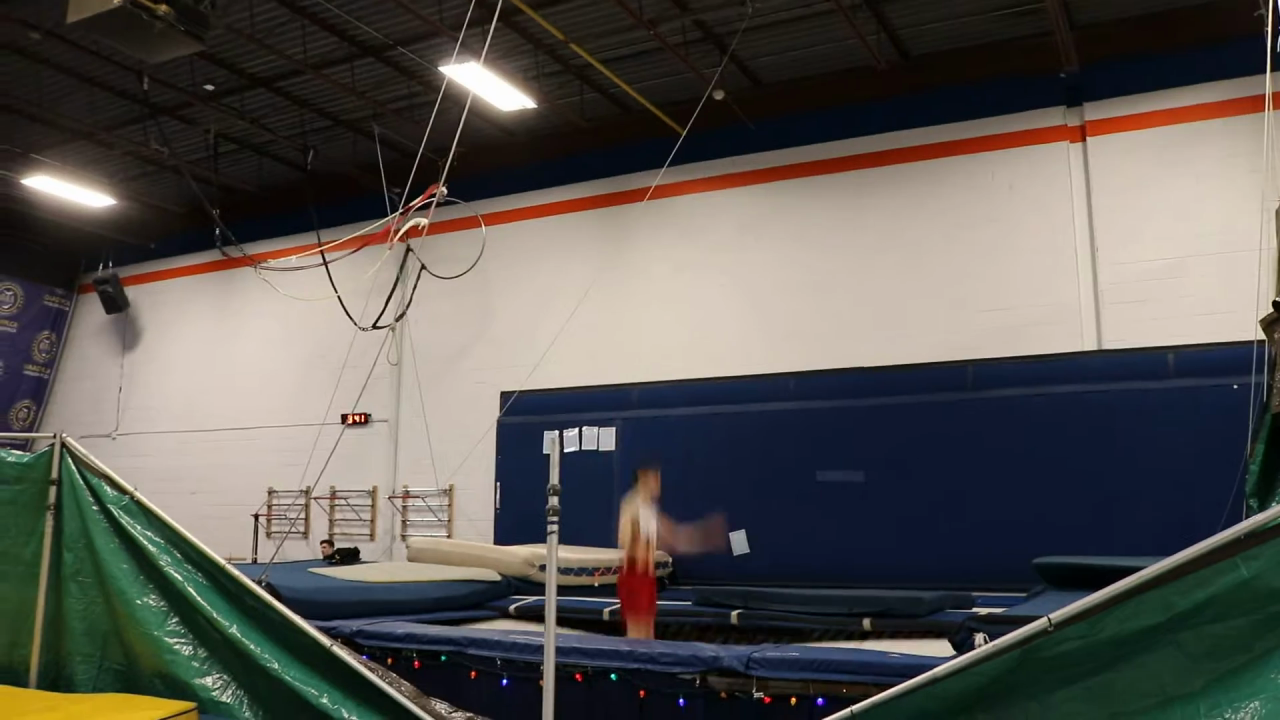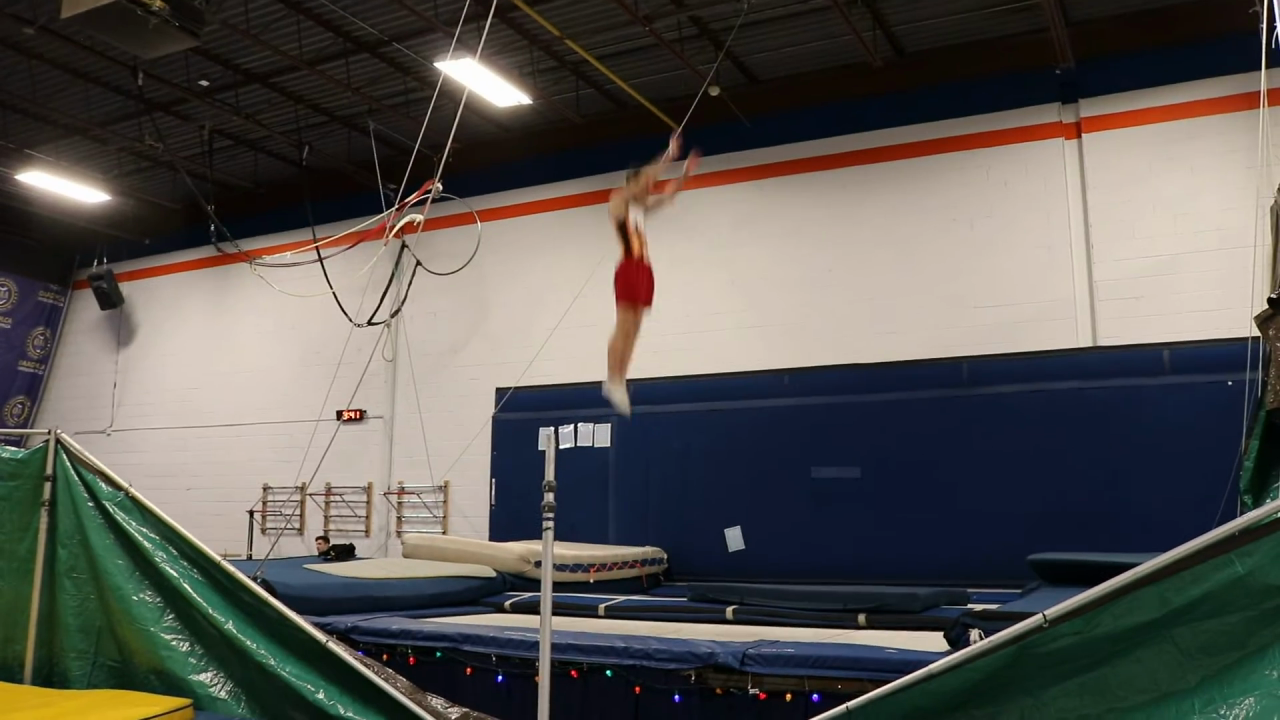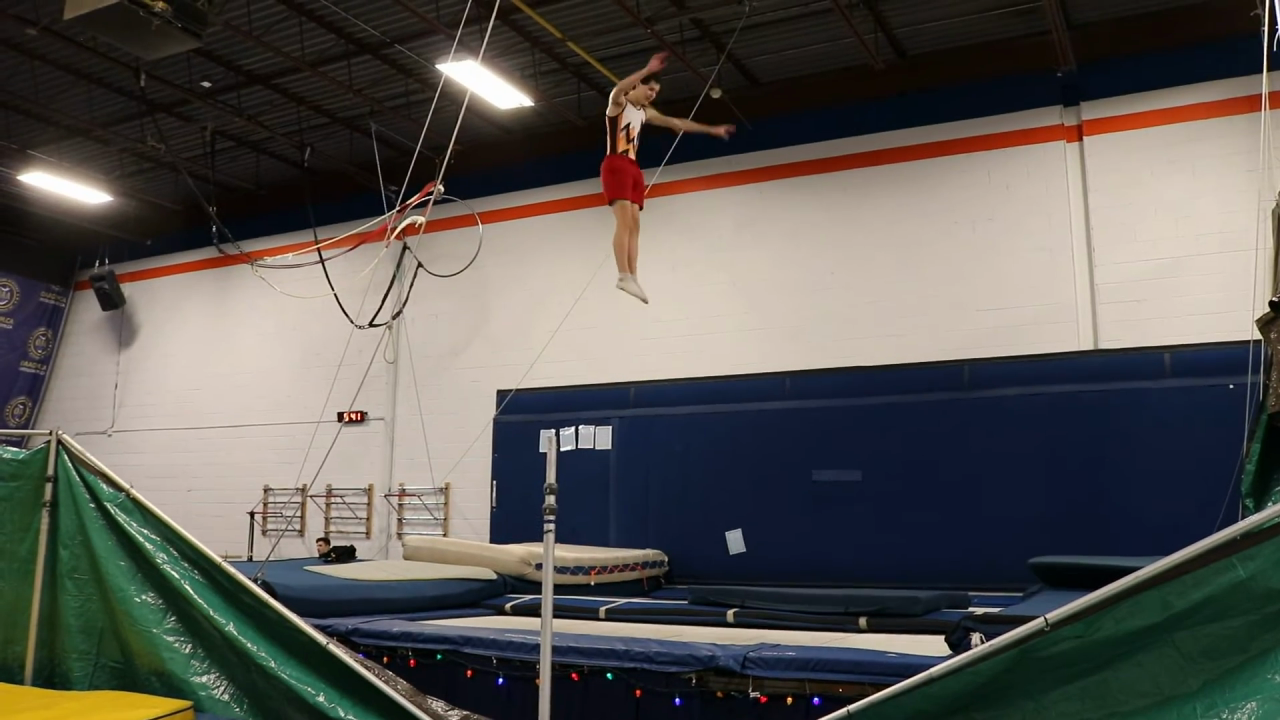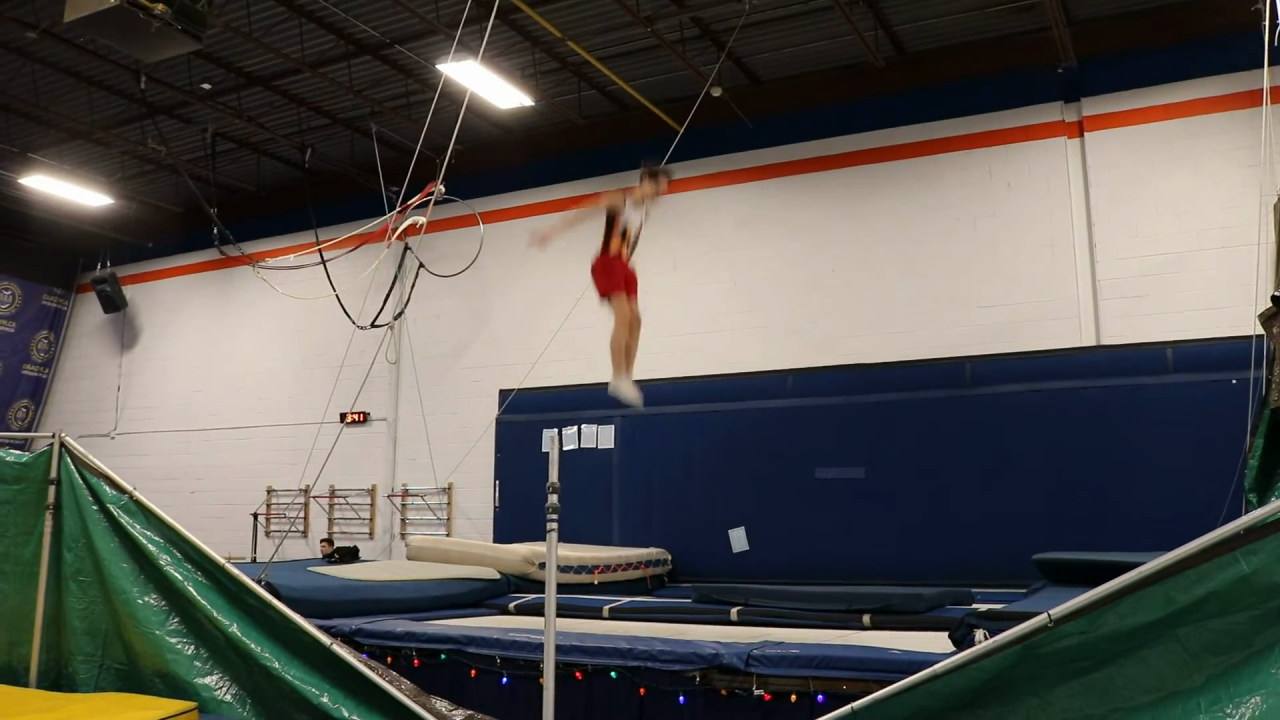
dt=0.4s
person 1, frame 1
left shoulder: (653, 513)
right shoulder: (629, 511)
left elbow: (674, 539)
right elbow: (624, 543)
left wrist: (704, 538)
left hip: (647, 579)
right hip: (633, 579)
left knee: (646, 636)
right knee: (637, 632)
person 1, frame 2
left shoulder: (639, 208)
right shoulder: (618, 203)
left elbow: (666, 195)
right elbow: (640, 181)
left wrist: (686, 173)
right wrist: (669, 158)
left hip: (643, 272)
right hip: (630, 270)
left knee: (632, 330)
right knee: (623, 328)
left ankle: (620, 383)
right ankle: (612, 381)
person 1, frame 3
left shoulder: (645, 111)
right shoulder: (618, 101)
left elbow: (678, 124)
right elbow: (618, 89)
left wrist: (712, 129)
right wrist: (647, 70)
left hip: (632, 166)
right hip: (616, 164)
left knee: (633, 222)
right knee: (624, 221)
left ankle: (632, 276)
right ankle: (625, 276)
person 1, frame 4
left shoulder: (644, 211)
right shoulder: (618, 201)
right elbow: (582, 213)
right wrist: (553, 231)
left hip: (624, 266)
right hip: (607, 264)
left knee: (635, 320)
right knee: (624, 316)
left ankle: (626, 381)
right ankle: (619, 379)
